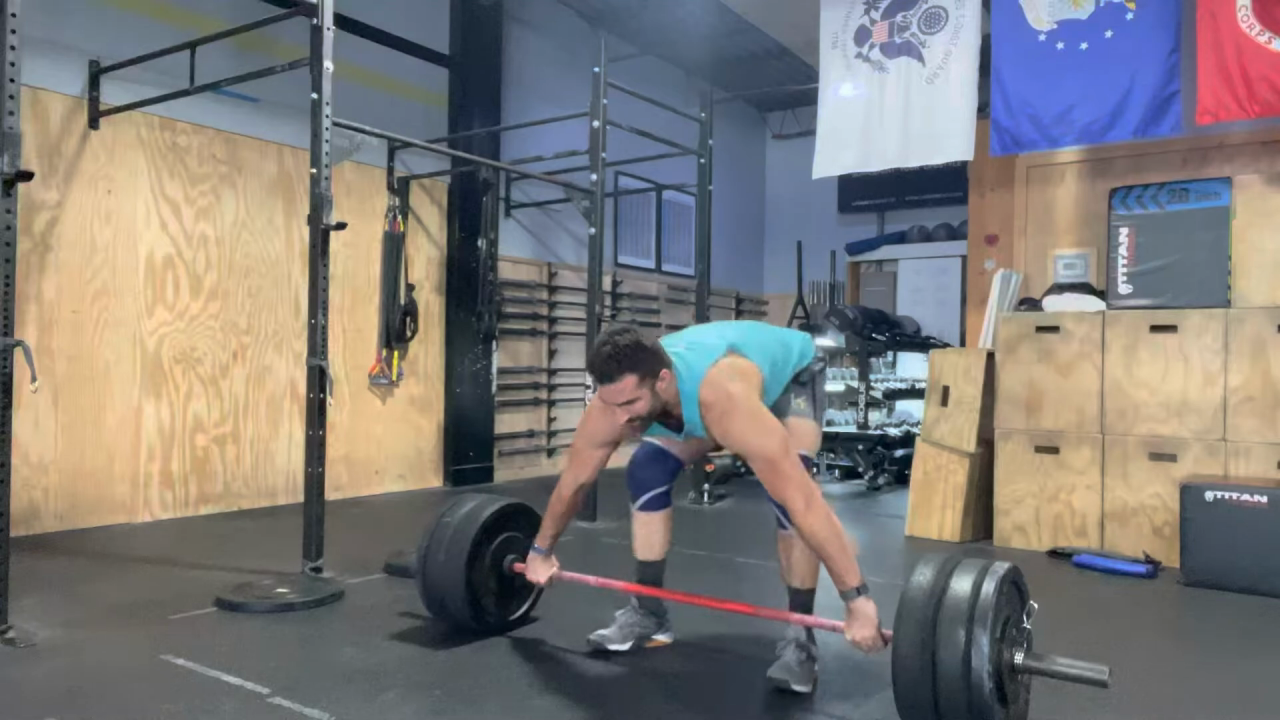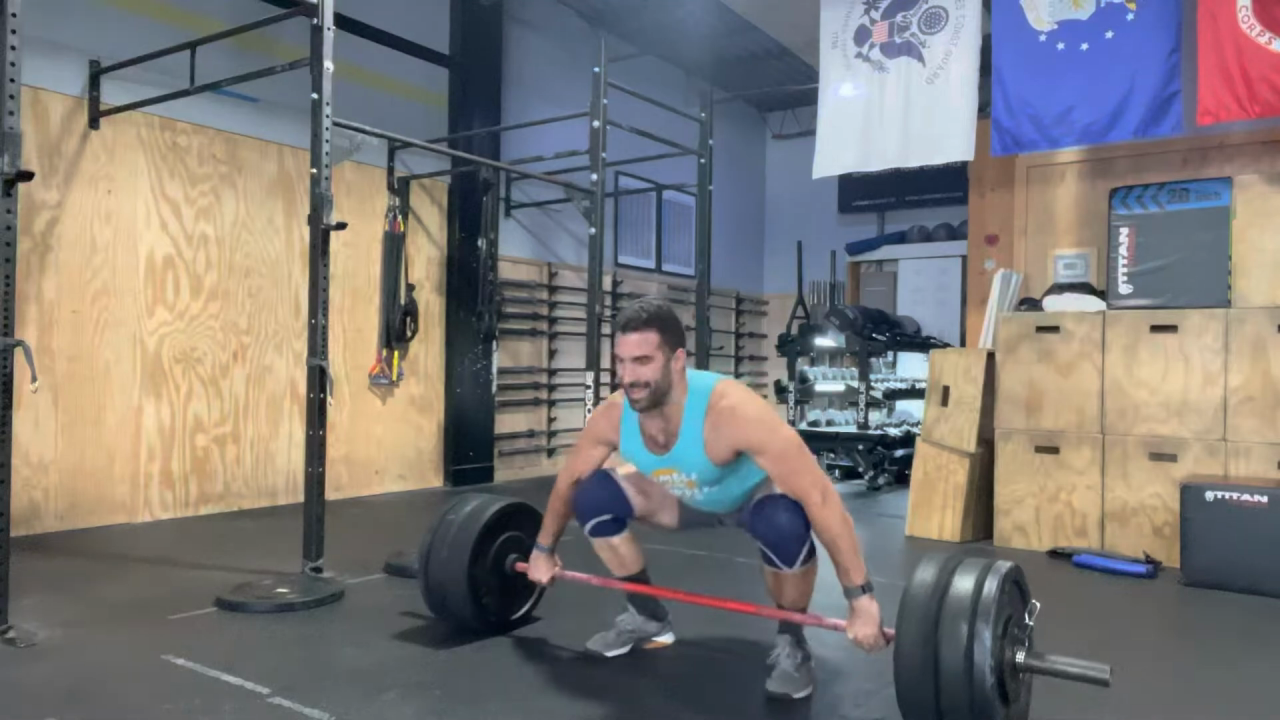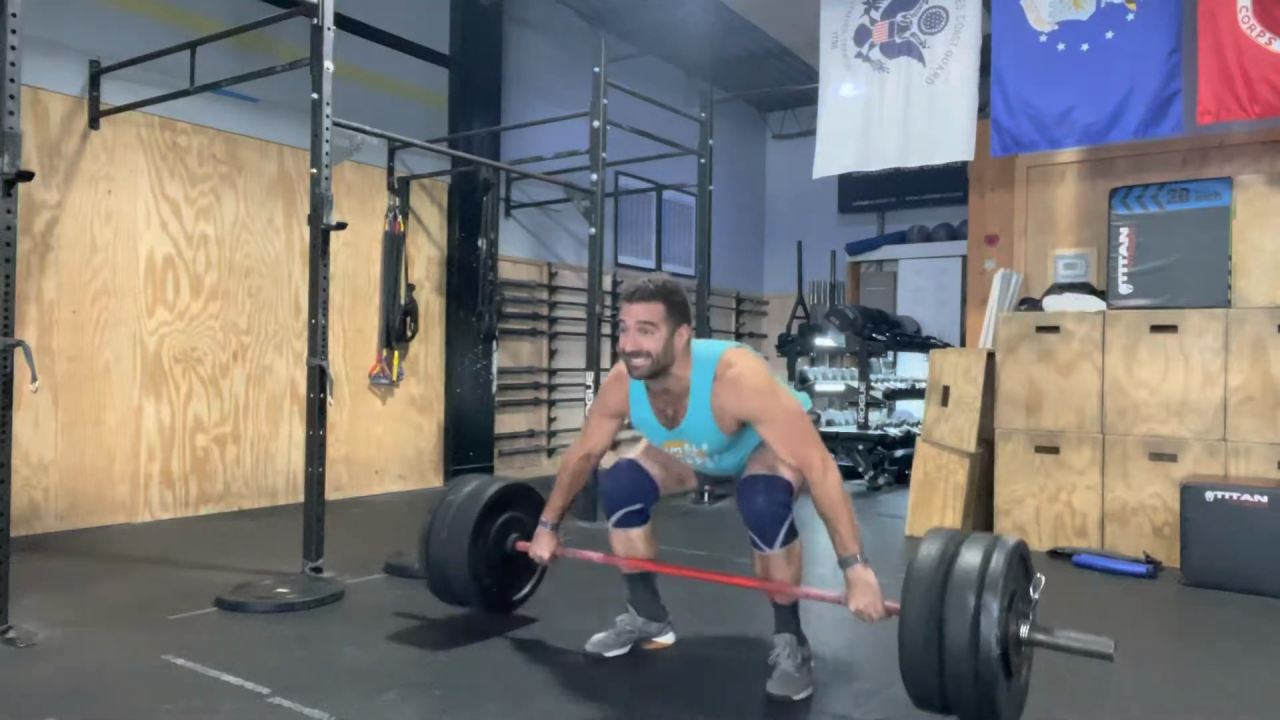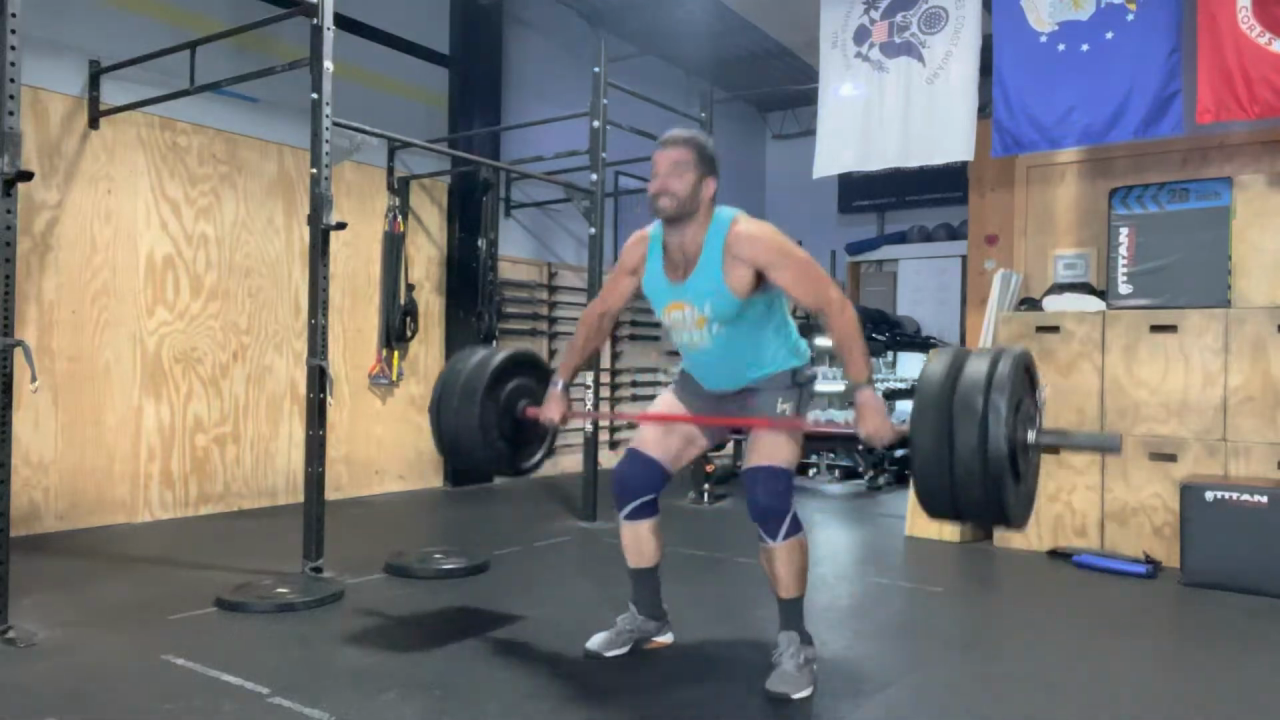
dt=0.4s
person 1, frame 1
left shoulder: (722, 396)
right shoulder: (615, 398)
left elbow: (804, 500)
right elbow: (574, 480)
left wrist: (857, 600)
right wrist: (541, 551)
left hip: (788, 374)
left knee: (789, 491)
right knee: (647, 473)
left ankle: (800, 637)
right ankle: (647, 612)
person 1, frame 2
left shoulder: (730, 409)
right shoulder: (614, 414)
left elbow: (818, 495)
right elbow: (571, 478)
left wrist: (860, 598)
right wrist: (544, 550)
left hip: (762, 486)
right hip: (690, 494)
left knee: (786, 524)
right knee: (592, 497)
left ankle: (791, 641)
right ankle: (647, 616)
person 1, frame 3
left shoulder: (735, 378)
right shoulder: (621, 384)
left elbow: (818, 467)
right elbow: (583, 453)
left wrist: (856, 569)
right wrist: (547, 525)
left hip: (771, 440)
right hip: (698, 453)
left knee: (763, 505)
right knee: (619, 487)
left ankle: (789, 643)
right ankle: (647, 617)
person 1, frame 4
left shoulder: (746, 238)
right shoulder: (642, 247)
left elbow: (833, 304)
right elbow: (601, 313)
left wrist: (865, 394)
right wrist: (560, 385)
left hip: (772, 379)
right hip: (700, 380)
left knee: (767, 497)
right knee: (632, 480)
left ankle: (793, 641)
right ankle: (647, 618)
